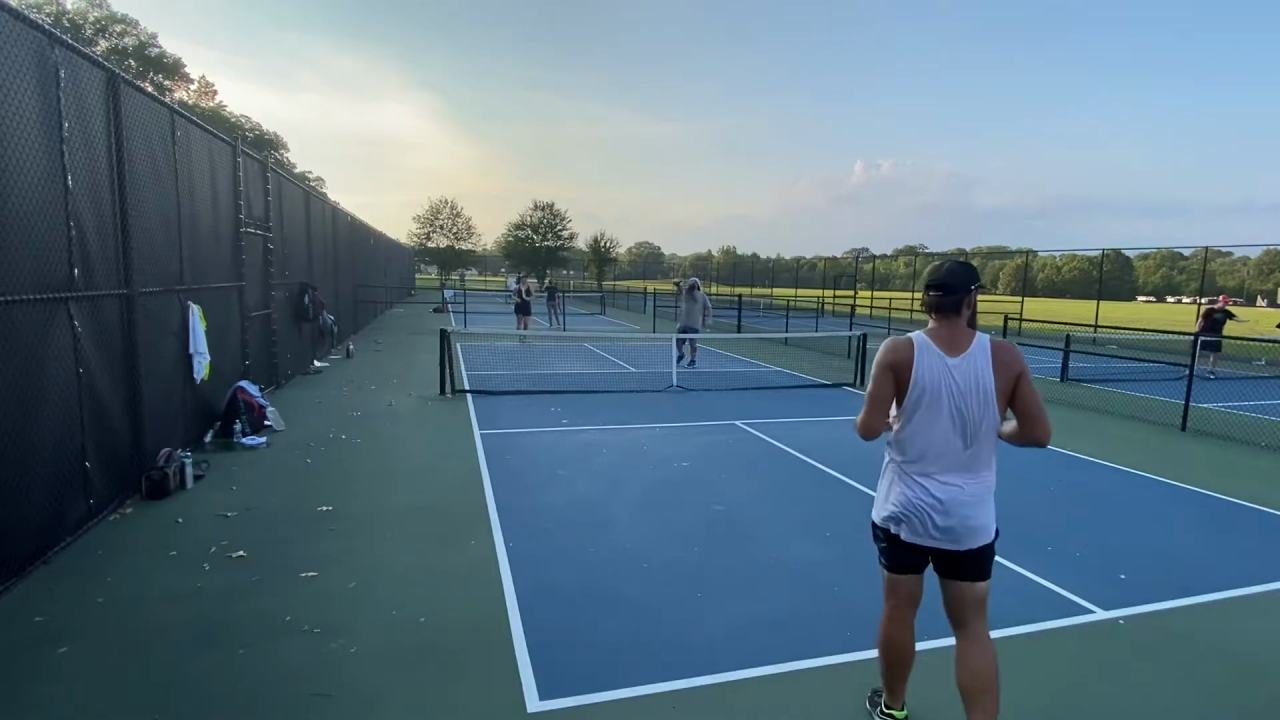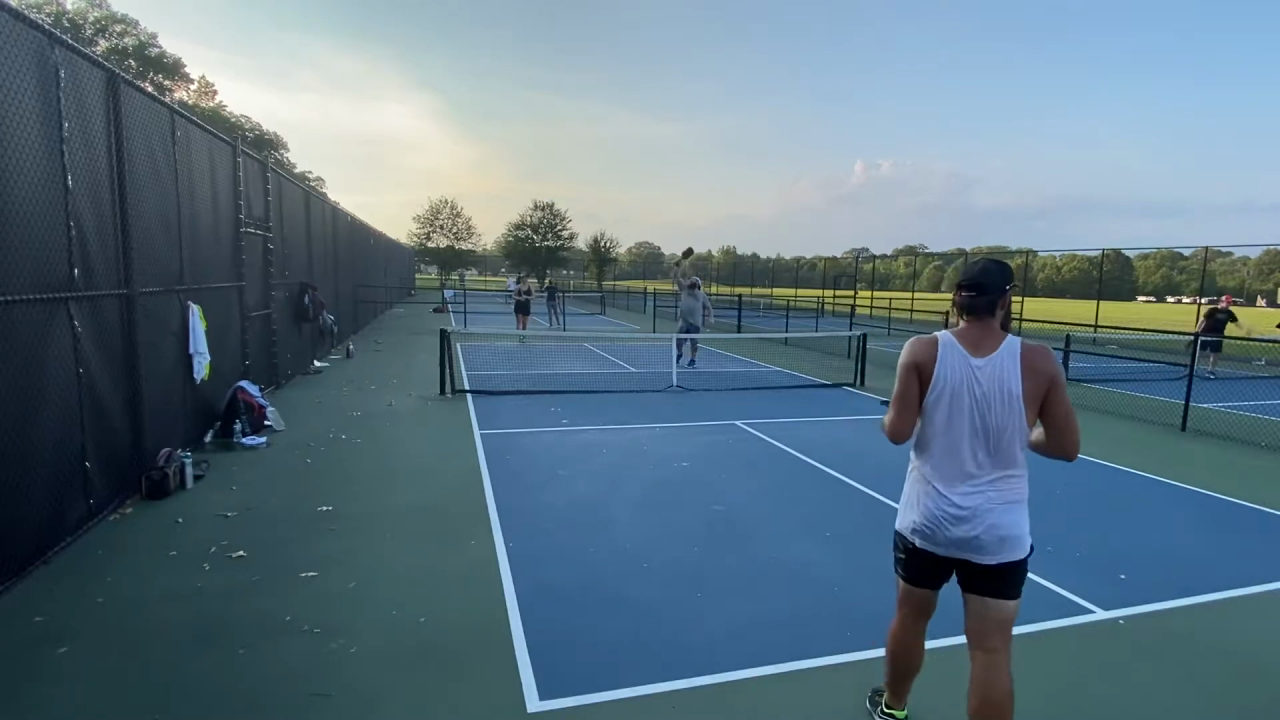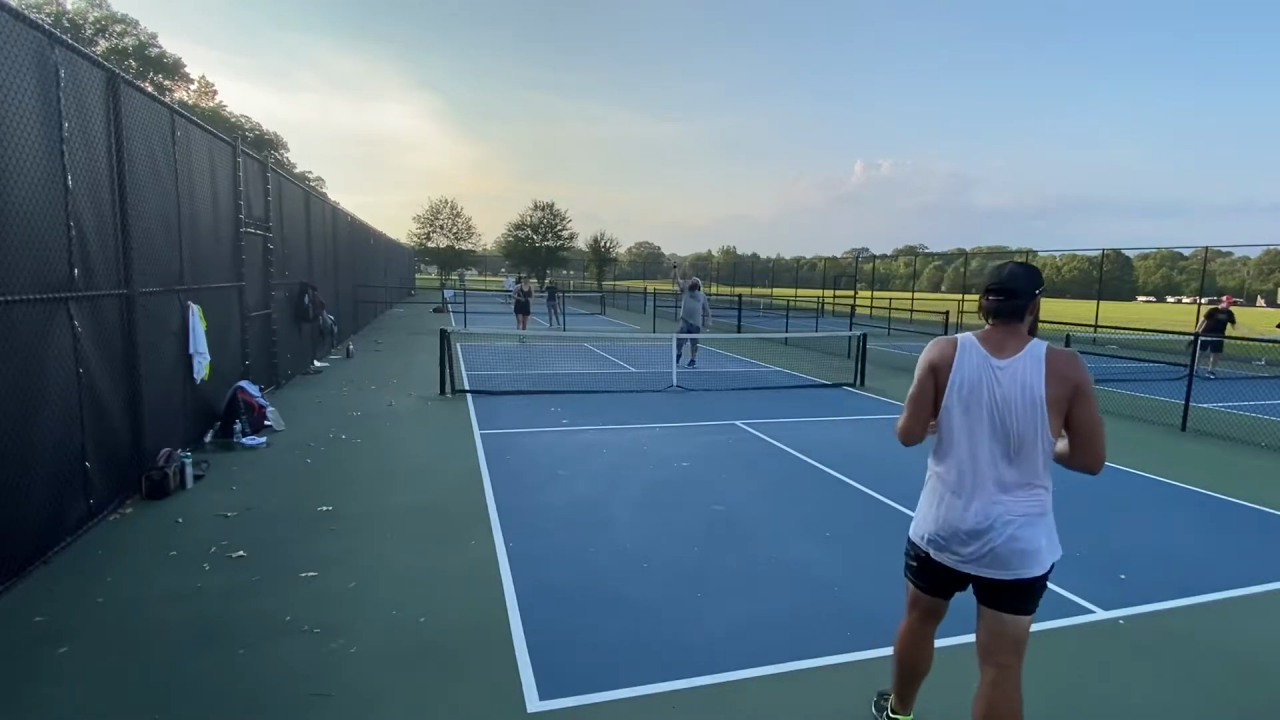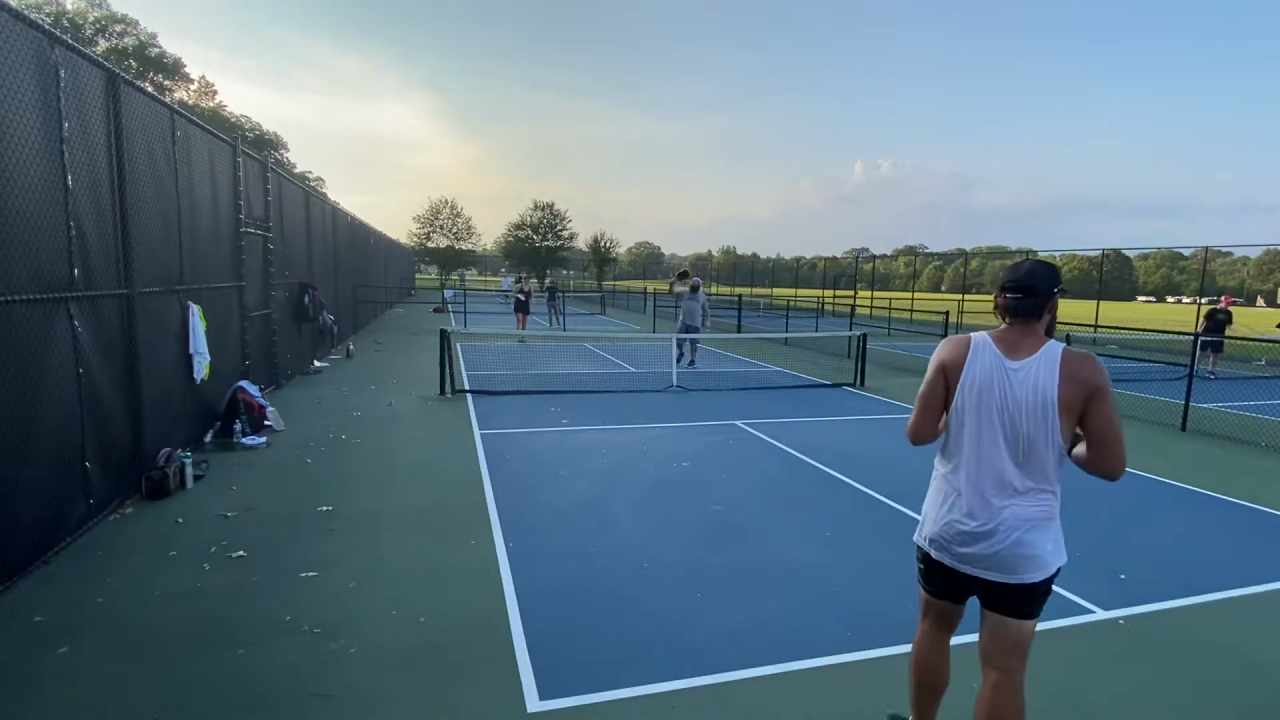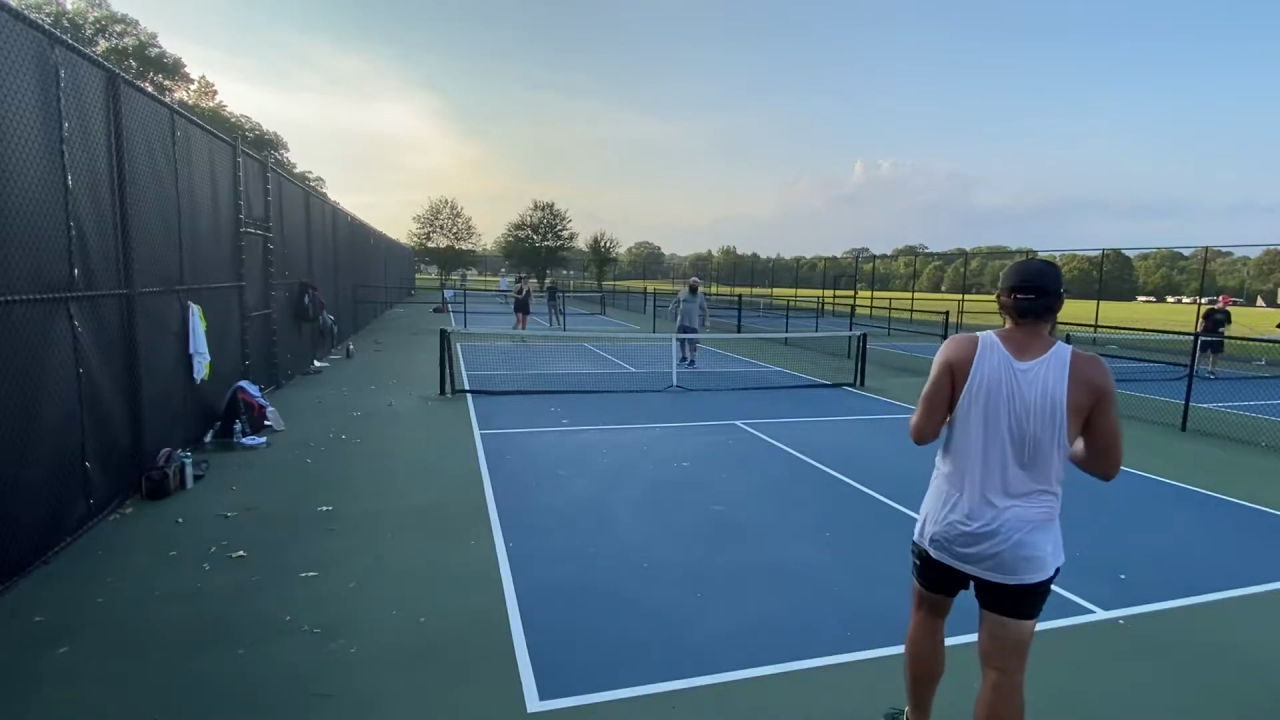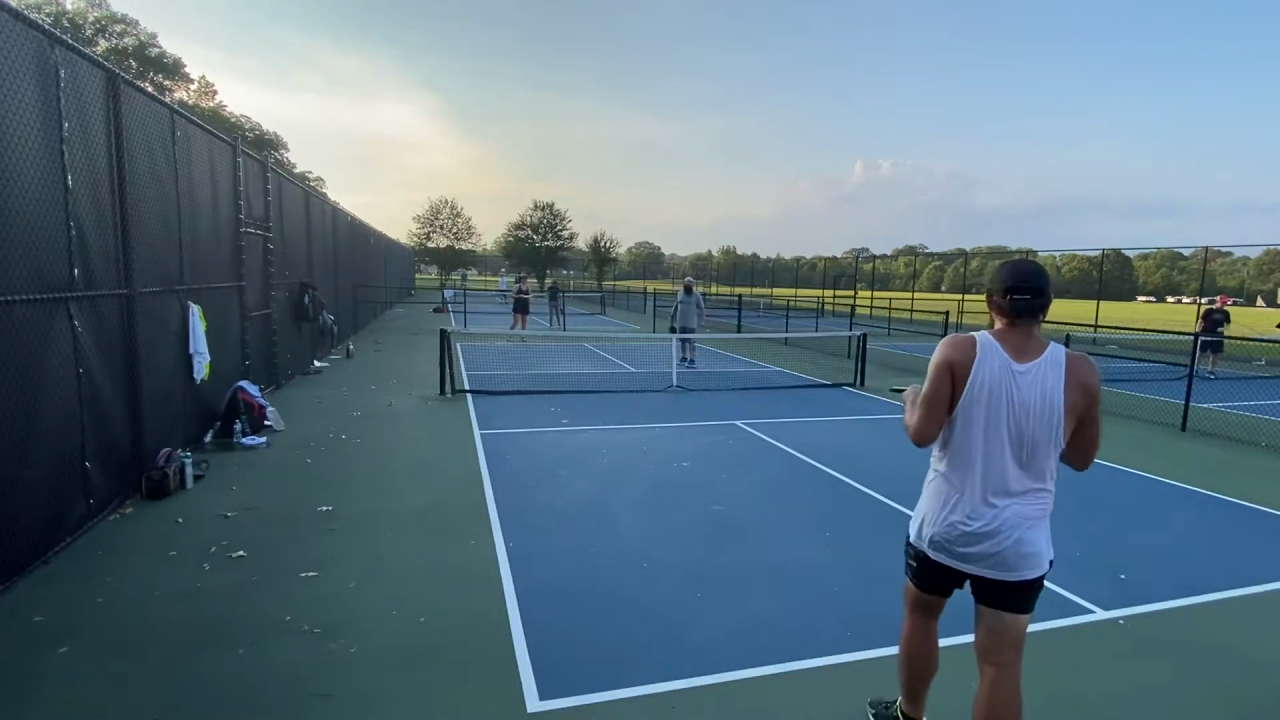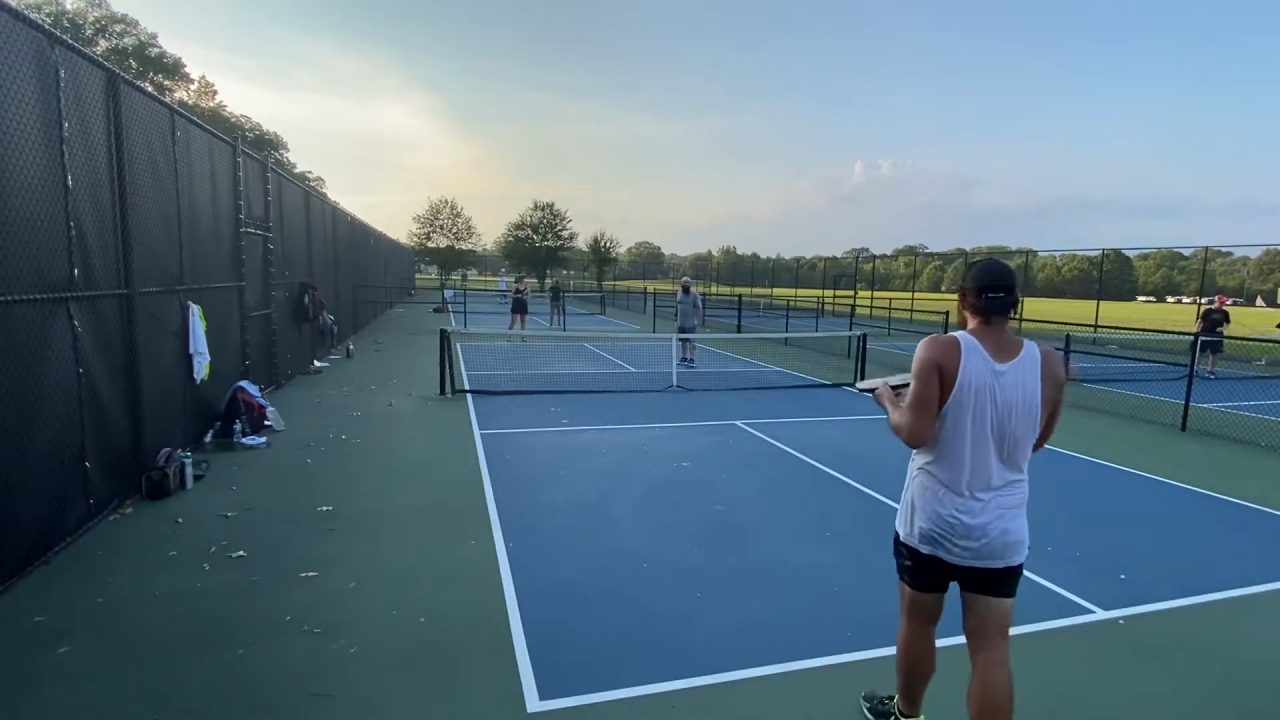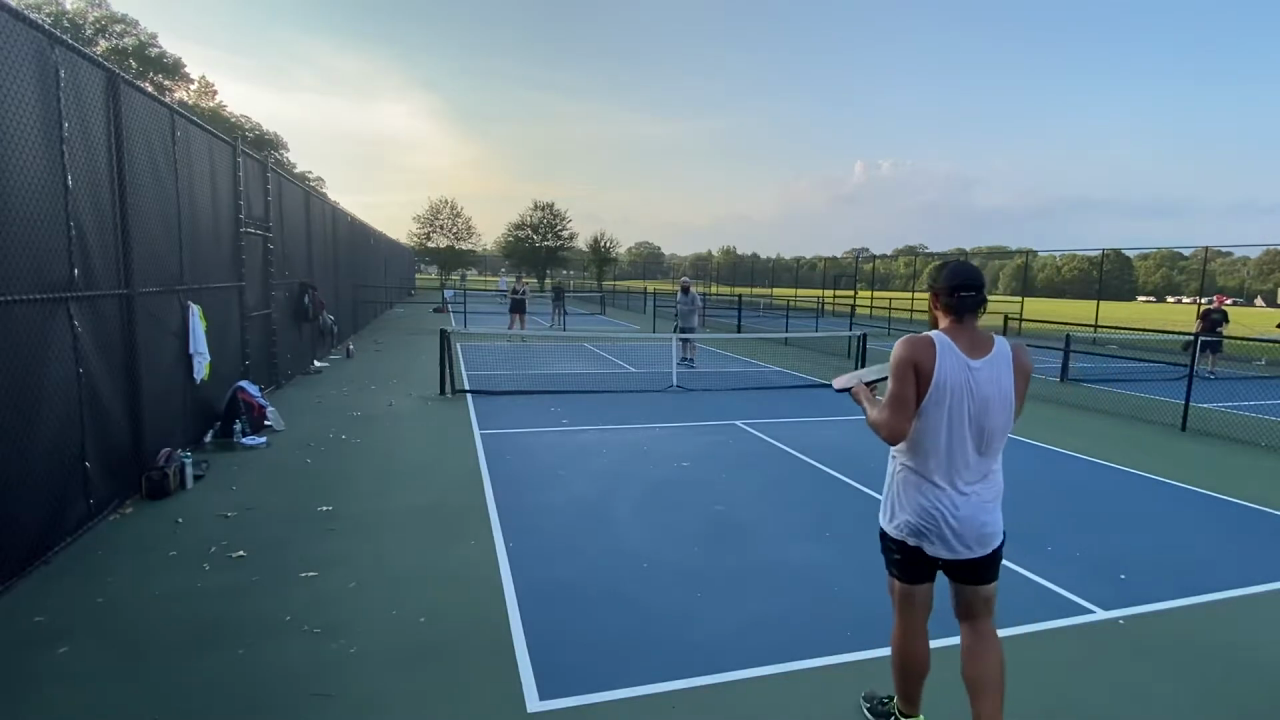
dt=0.2s
person 1, frame 1
left shoulder: (897, 352)
right shoulder: (1005, 357)
left elbow: (868, 428)
right elbow: (1038, 435)
left hip: (904, 509)
right hip: (971, 516)
left knee: (899, 610)
right knee: (972, 626)
person 1, frame 2
left shoulder: (922, 351)
right shoulder: (1039, 362)
left elbow: (897, 431)
right elbow: (1066, 447)
left hip: (927, 519)
right hip: (1001, 531)
left knee: (911, 617)
right knee: (991, 651)
person 1, frame 3
left shoulder: (942, 353)
right shoulder: (1066, 368)
left elbow: (908, 434)
right elbow: (1091, 460)
left hip: (943, 527)
right hip: (1019, 542)
left knee: (919, 620)
right knee: (1001, 667)
person 1, frame 4
left shoulder: (955, 352)
right shoulder: (1082, 370)
left elbow: (918, 433)
right elbow: (1111, 466)
left hip: (947, 529)
right hip: (1023, 546)
left knee: (934, 629)
right knee: (1003, 670)
person 1, frame 5
left shoulder: (961, 350)
right shoulder: (1088, 373)
left elbow: (921, 432)
right elbow: (1106, 466)
left hip: (948, 527)
right hip: (1023, 547)
left knee: (926, 617)
right knee: (1003, 669)
person 1, frame 6
left shoulder: (957, 351)
right shoulder: (1079, 371)
left elbow: (921, 433)
right elbow: (1080, 458)
left wrist: (912, 401)
left hip: (944, 526)
right hip: (1018, 544)
left knee: (920, 617)
right knee: (1001, 665)
person 1, frame 7
left shoulder: (939, 351)
right shoulder: (1049, 364)
left elbow: (914, 434)
right elbow: (1035, 439)
left wrist: (888, 400)
left hip: (930, 523)
right hip: (1000, 532)
left knee: (918, 625)
right knee: (990, 651)
person 1, frame 8
left shoulder: (914, 350)
right shoulder: (1017, 358)
left elbow: (893, 431)
left wrist: (865, 397)
left hip: (913, 516)
right hip: (980, 520)
left knee: (911, 620)
right knee: (979, 625)
